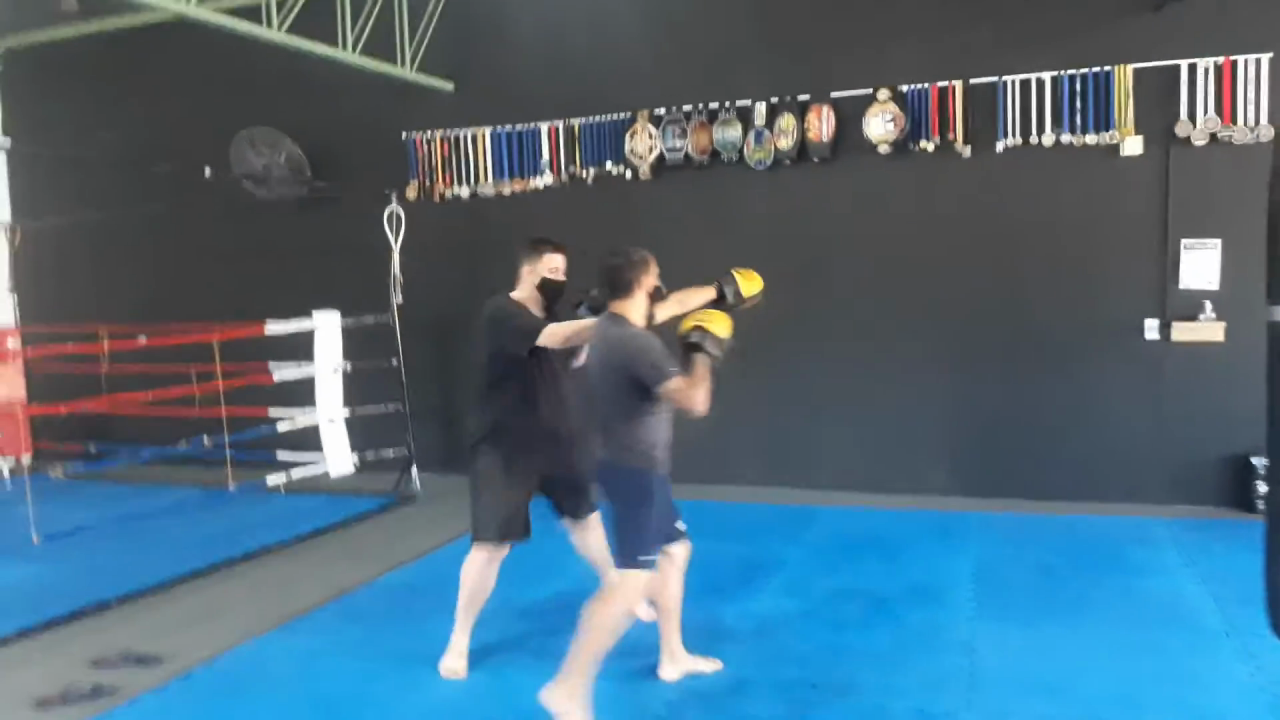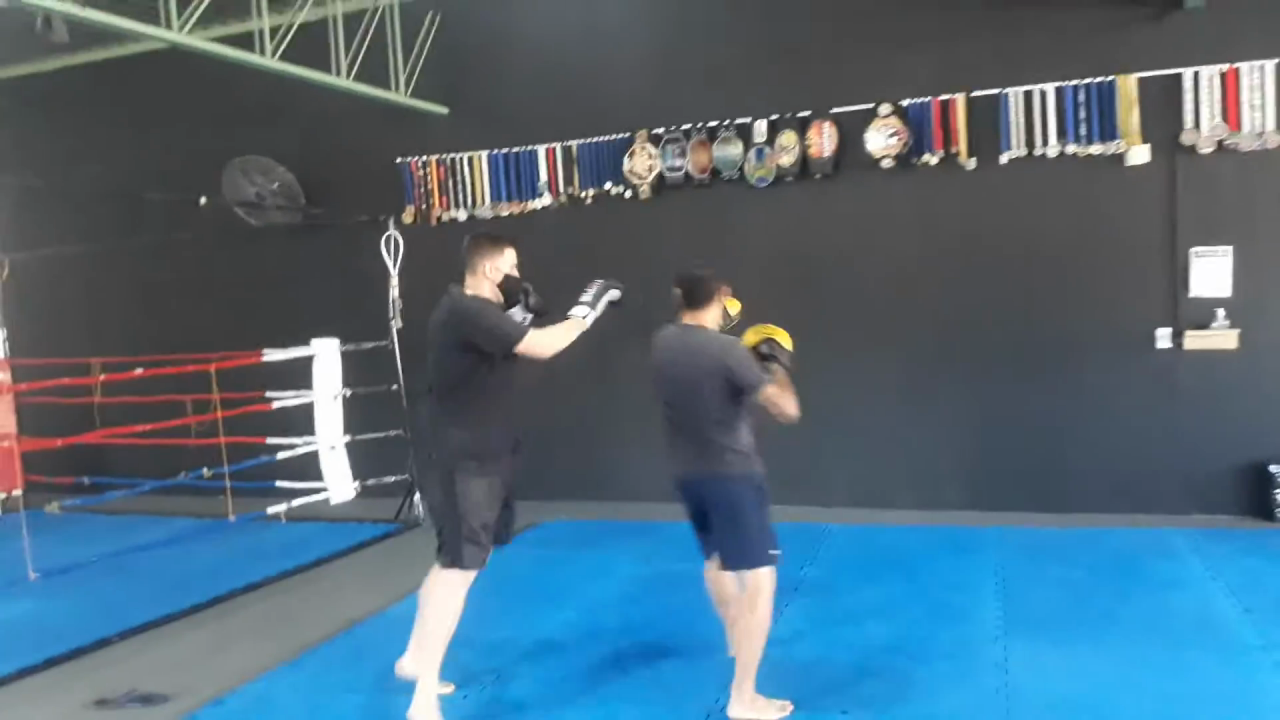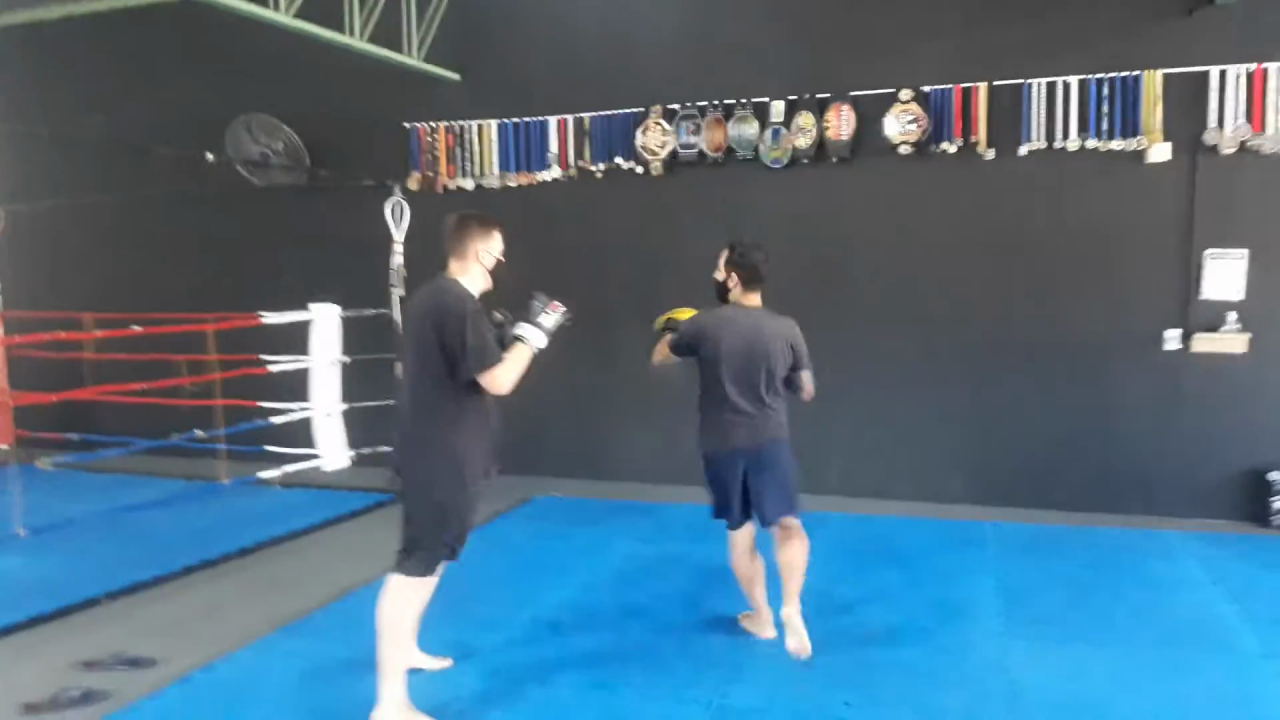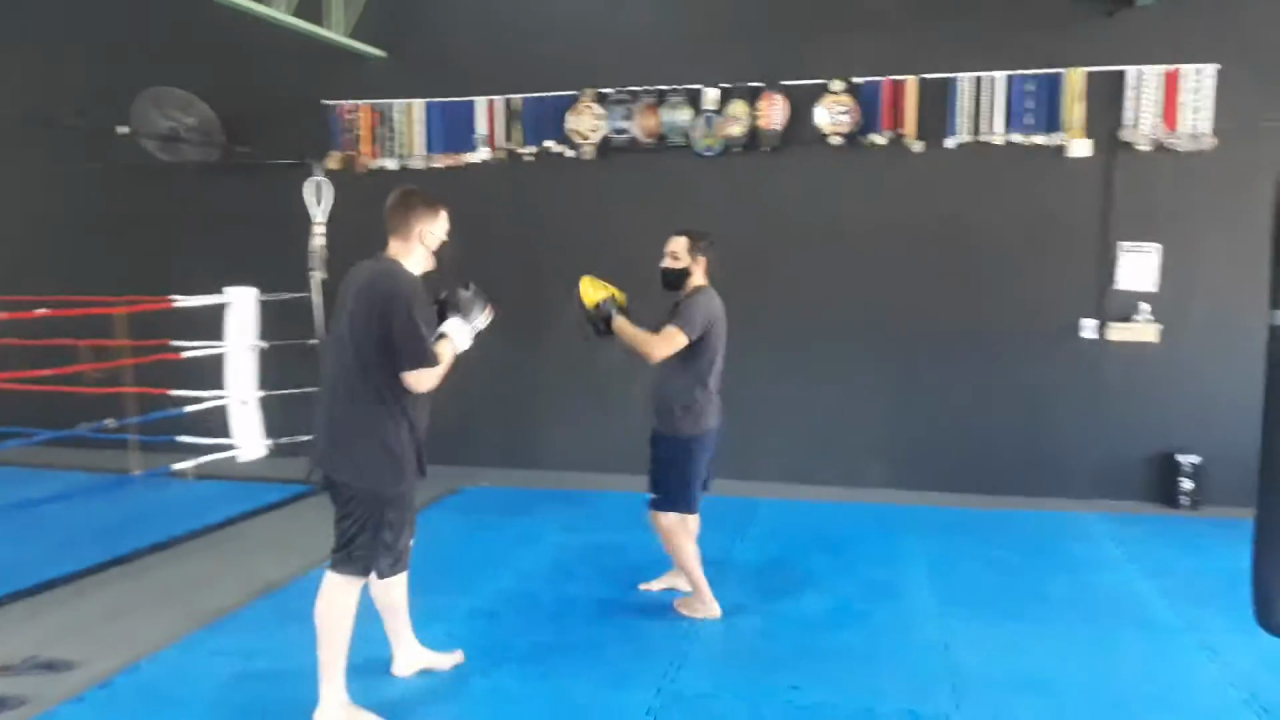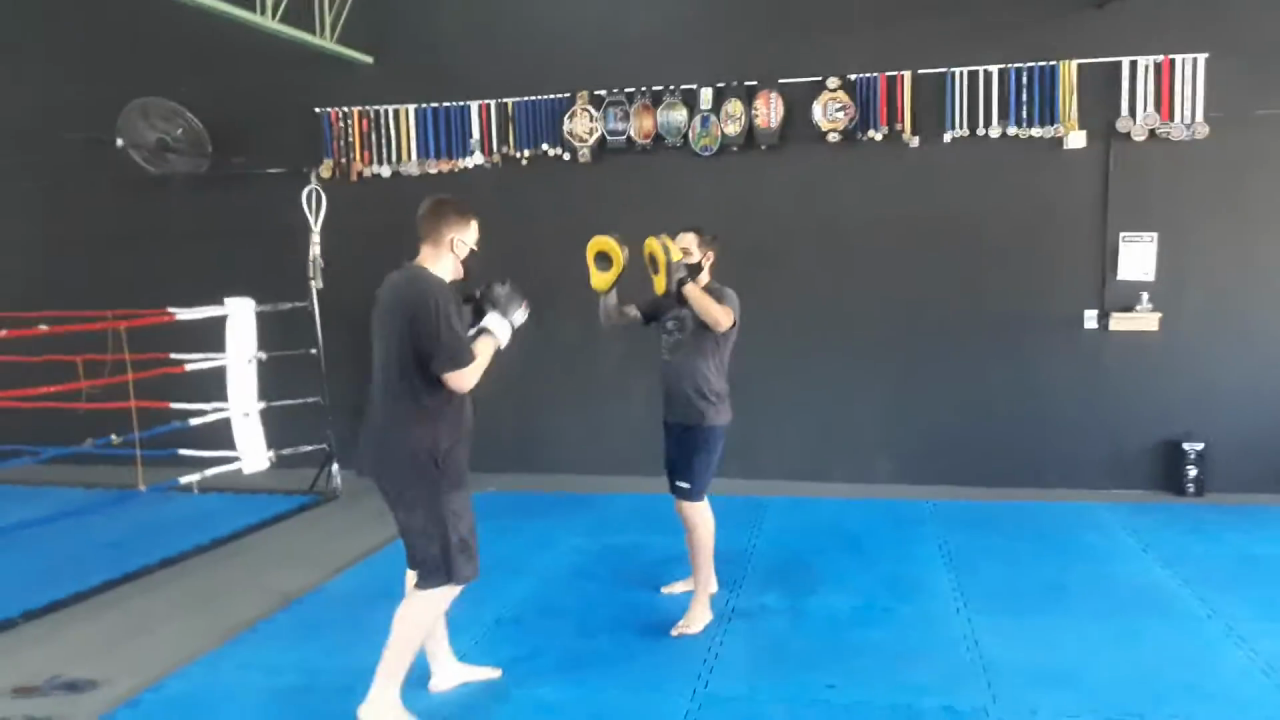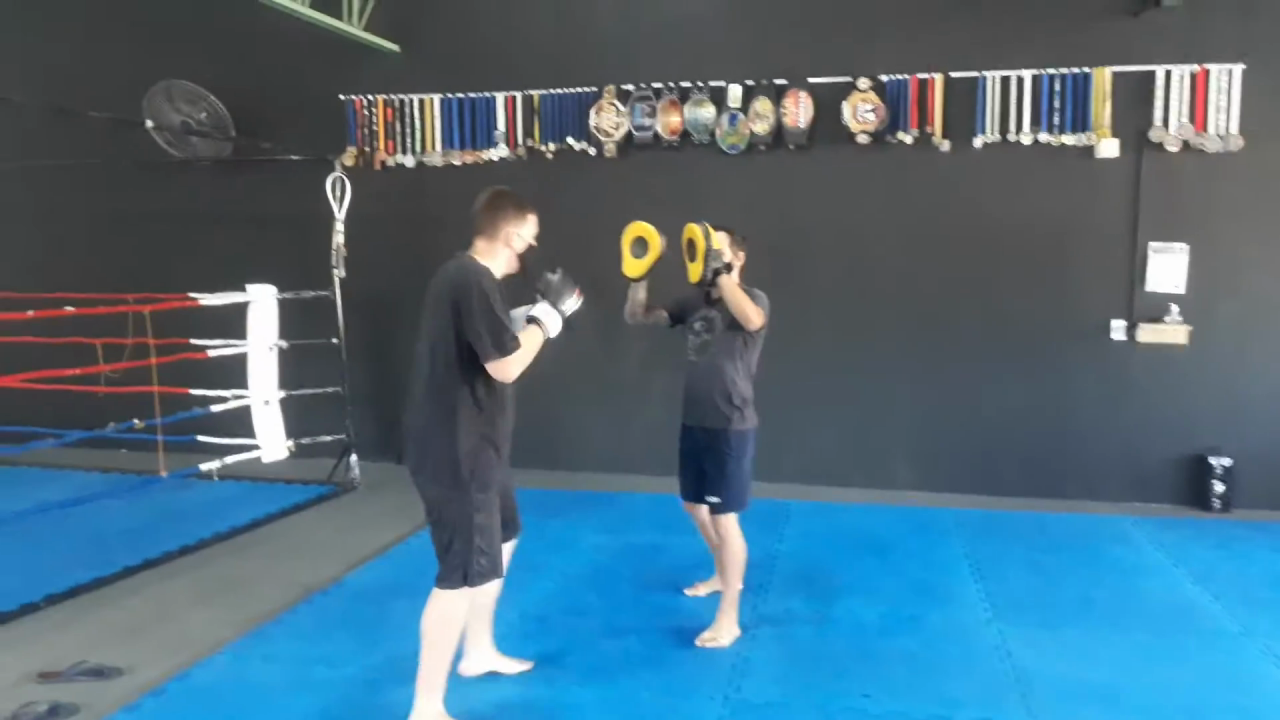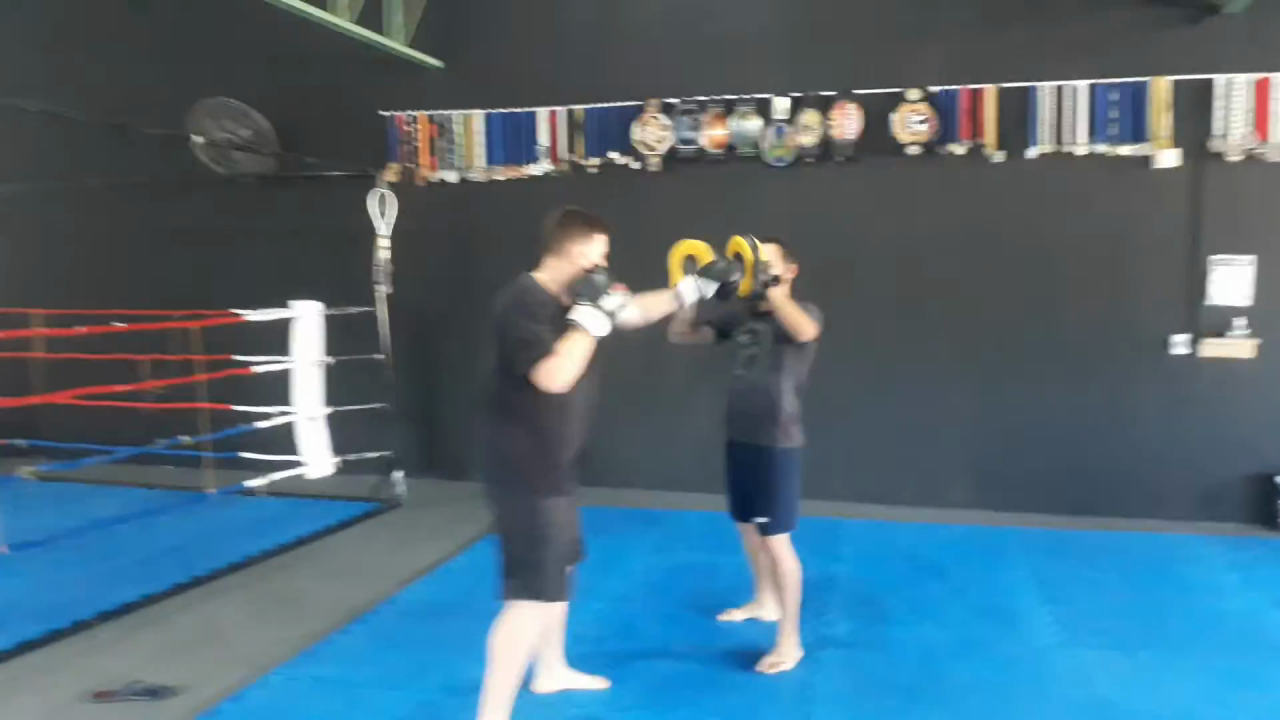
dt=0.3s
person 1, frame 1
left shoulder: (553, 313)
right shoulder: (501, 314)
left elbow: (572, 354)
right elbow: (553, 337)
left hip: (555, 440)
right hip: (506, 447)
left knee: (584, 518)
right knee: (491, 545)
right ankle: (459, 640)
person 1, frame 2
left shoulder: (477, 311)
right shoulder: (464, 313)
left elbow: (507, 348)
right elbow: (539, 347)
left wrist: (520, 313)
right wrist: (586, 310)
left hip: (482, 451)
right hip: (460, 456)
left knee: (464, 559)
right knee: (460, 562)
left ankle: (418, 659)
right ankle: (421, 677)
person 1, frame 3
left shoulder: (431, 296)
right shoulder: (459, 305)
right elbow: (497, 381)
left wrist: (487, 336)
right wrist: (533, 330)
left hip: (433, 450)
right hip: (444, 457)
left knee: (431, 557)
right knee: (416, 568)
left ankle: (404, 647)
person 1, frame 4
left shoulder: (364, 276)
right shoulder: (403, 288)
right elbow: (421, 377)
left wrist: (436, 320)
right wrist: (459, 327)
left hip: (351, 438)
right hip: (375, 447)
left knee: (392, 548)
right knee: (353, 566)
left ankle: (406, 650)
person 1, frame 5
left shoulder: (401, 283)
right shoulder: (431, 294)
right elbow: (462, 377)
left wrist: (476, 322)
right wrist: (498, 324)
left hip: (403, 448)
right hip: (423, 456)
left knee: (430, 564)
right knee: (442, 574)
left ankle: (444, 664)
person 1, frame 6
left shoulder: (460, 274)
right shoulder: (475, 283)
right elbow: (506, 366)
left wrist: (528, 315)
right wrist: (550, 313)
left hip: (465, 445)
right hip: (457, 451)
left knee: (498, 540)
right knee: (464, 574)
left ankle: (479, 650)
person 1, frame 7
left shoulder: (565, 297)
right shoulder: (524, 300)
left elbow: (625, 313)
right elbow: (554, 377)
left wrist: (691, 288)
right wrist: (588, 314)
left hip: (549, 463)
right hip: (524, 470)
left knee: (559, 566)
right knee: (534, 593)
left ankle: (551, 668)
person 2, frame 1
left shoulder: (609, 327)
right shoulder: (638, 344)
left elbow: (643, 312)
right elbow: (694, 404)
left wrist: (722, 291)
right wrist: (703, 353)
left hip: (622, 464)
right hip: (636, 469)
left knee: (675, 551)
right knee: (633, 581)
left ankle: (672, 655)
person 2, frame 2
left shoulder: (663, 341)
right shoulder: (729, 350)
right elbow: (788, 410)
left wrist: (718, 319)
right wrist: (777, 364)
left hip: (689, 474)
right hip: (732, 473)
left knee: (718, 557)
right knee: (759, 579)
left ankle: (739, 638)
person 2, frame 3
left shoulder: (705, 323)
right shoulder: (788, 330)
left elbow: (659, 358)
right elbow: (806, 392)
left wrist: (670, 330)
left hip: (722, 445)
right hip: (771, 443)
left knee: (740, 532)
right knee: (789, 527)
left ankle: (762, 617)
right ankle: (791, 610)
person 2, frame 4
left shoulder: (696, 306)
right shoulder: (697, 303)
left elbow: (656, 350)
right elbow: (671, 347)
left wrist: (613, 319)
right wrist: (621, 320)
left hip: (683, 425)
right hip: (700, 422)
left knee: (665, 515)
right knee: (685, 504)
left ankle: (703, 598)
right ankle: (684, 574)
person 2, frame 5
left shoulder: (722, 297)
right shoulder: (666, 301)
left elbow: (720, 322)
right elbow: (612, 318)
left wrist: (685, 281)
right wrist: (608, 287)
left hip: (705, 419)
right hip: (675, 416)
left knee: (689, 506)
right knee: (693, 500)
left ankle: (701, 605)
right ankle: (703, 576)
person 2, frame 6
left shoulder: (753, 298)
right shoulder: (693, 302)
left elbow: (752, 320)
right elbow: (637, 317)
left wrist: (719, 274)
right wrist: (639, 278)
left hip: (731, 425)
right hip: (694, 421)
left knee: (724, 518)
right knee: (695, 505)
left ankle: (729, 618)
right ankle: (725, 575)
person 2, frame 7
left shoulder: (801, 313)
right shoulder: (738, 313)
left elbow: (806, 332)
right elbow: (682, 335)
left wrist: (768, 289)
left hip: (777, 442)
right hip: (740, 437)
left knee: (775, 538)
right knee: (748, 525)
left ankle: (790, 640)
right ankle: (764, 601)
